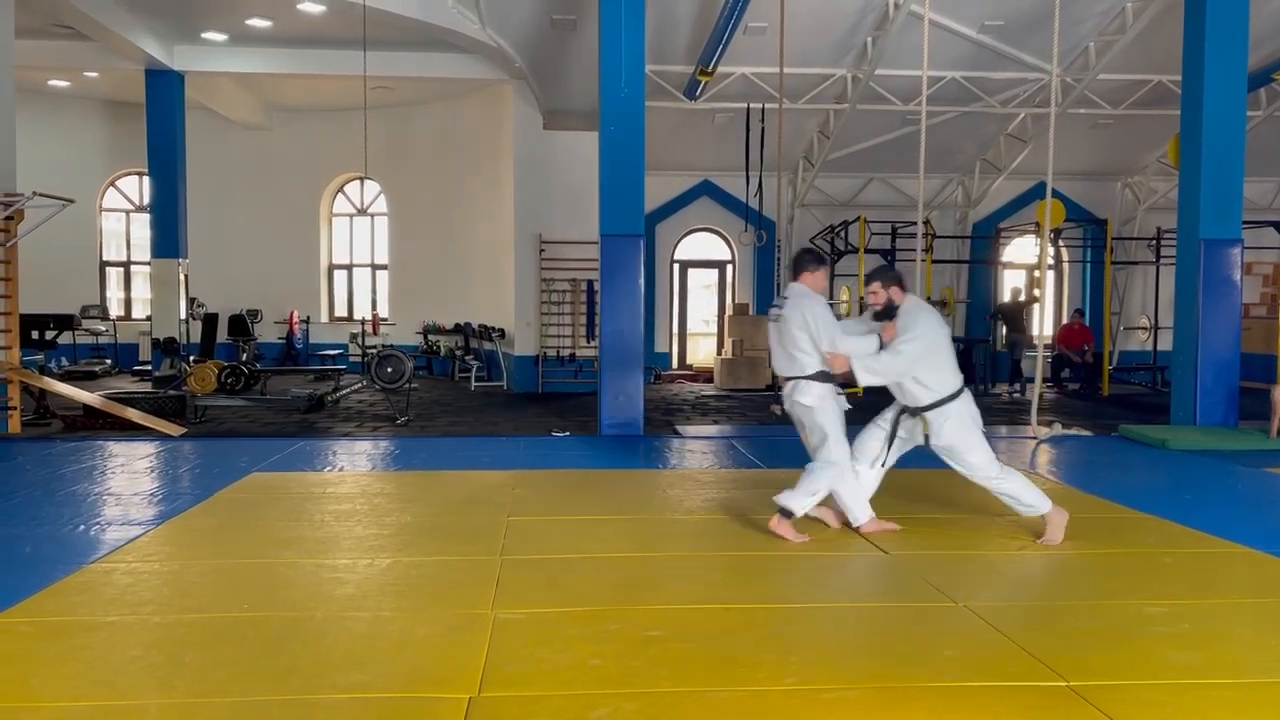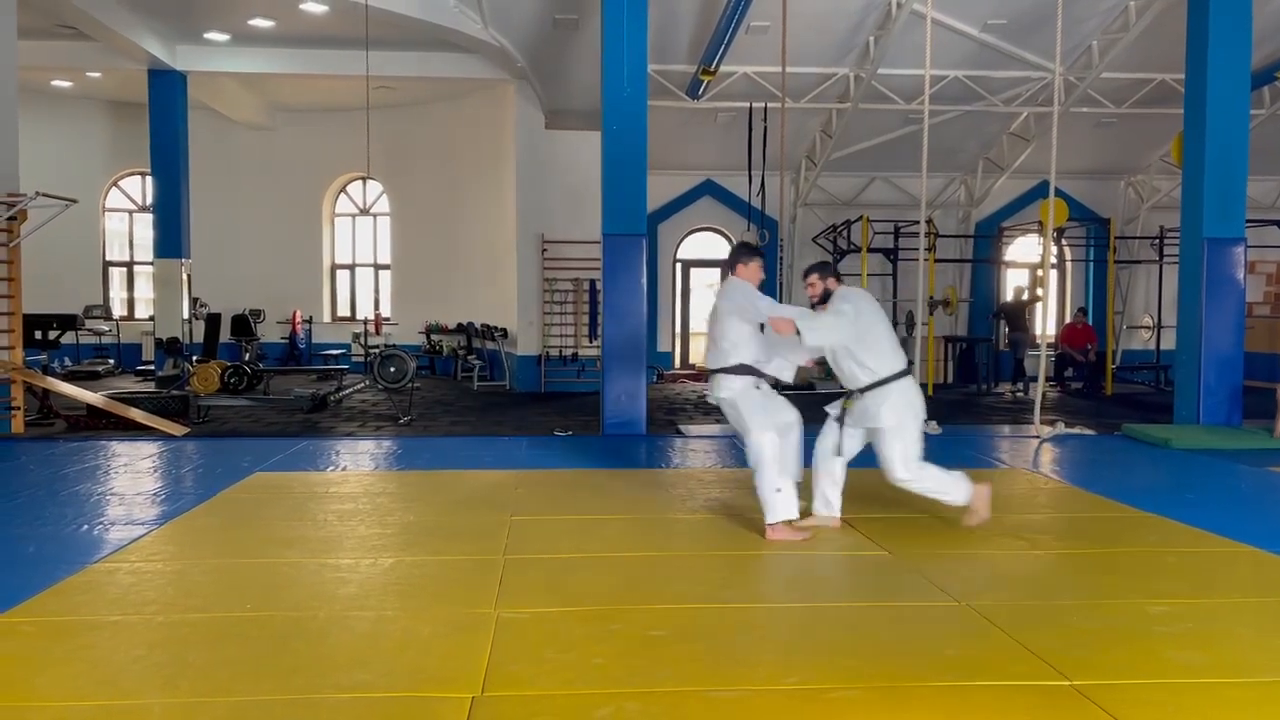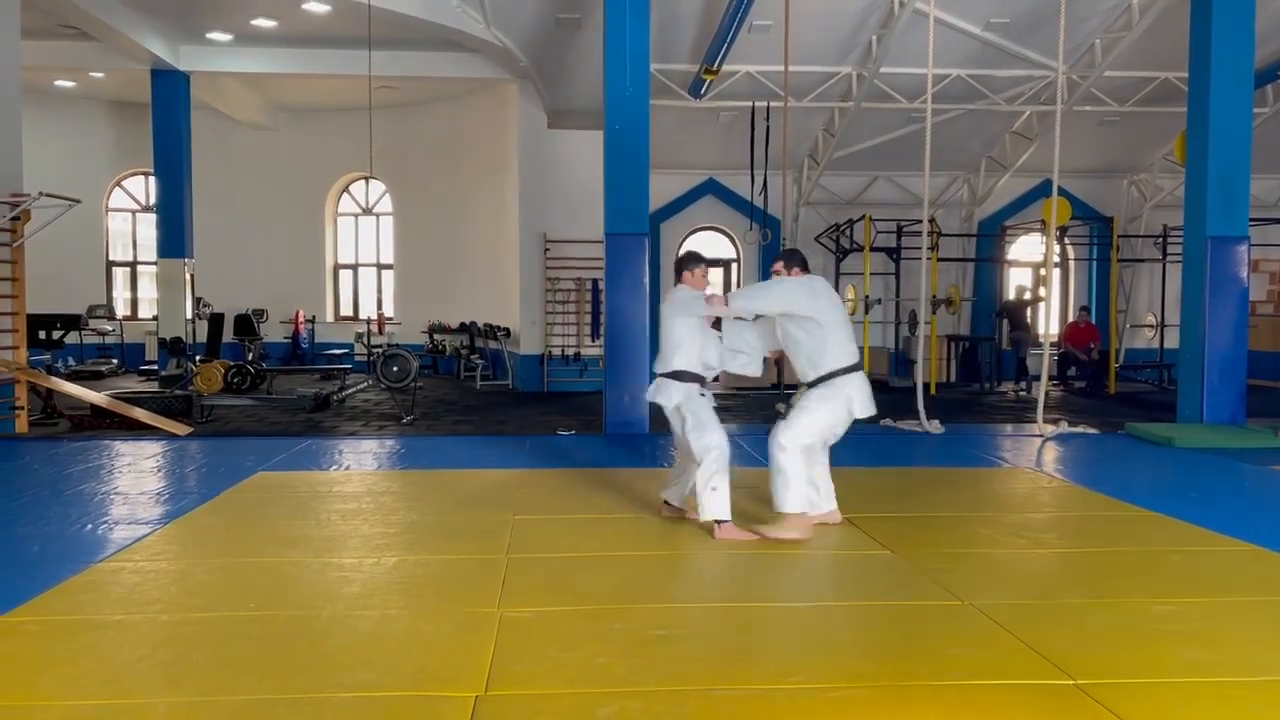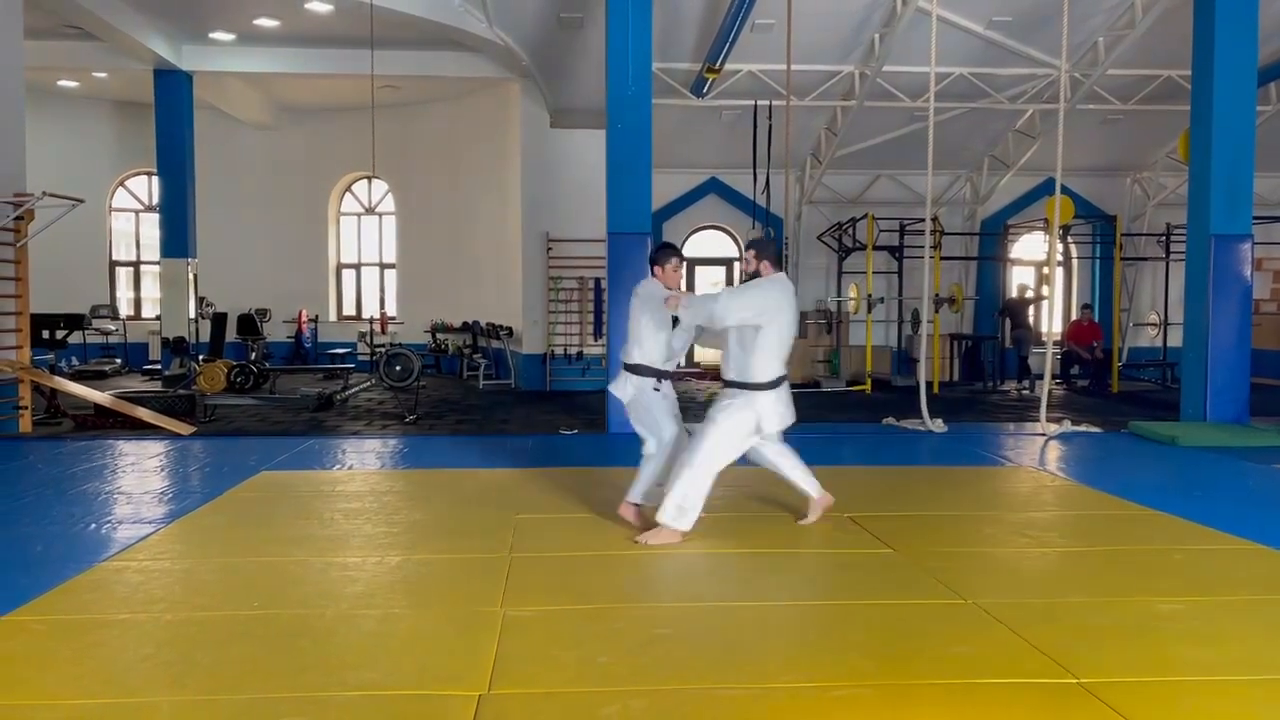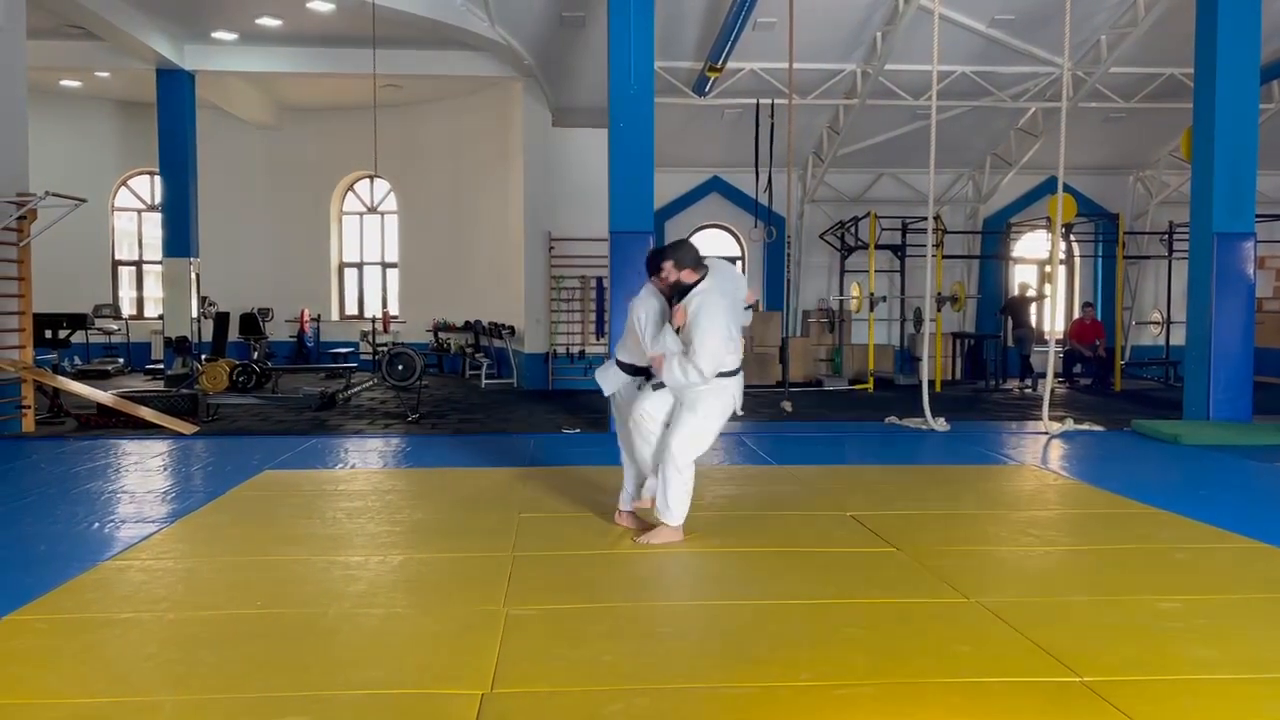
dt=0.2s
person 1, frame 1
left shoulder: (783, 303)
right shoulder: (810, 303)
right elbow: (837, 345)
right wrist: (880, 338)
left hip: (798, 389)
right hip: (814, 391)
left knee: (837, 455)
right knee: (834, 459)
left ankle: (863, 519)
right ankle: (784, 515)
person 1, frame 2
left shoulder: (735, 296)
right shoulder: (738, 292)
left elbow: (762, 344)
right elbow: (783, 315)
left wrist: (800, 354)
left hip: (748, 381)
right hip: (738, 383)
left knee: (789, 419)
right knee: (769, 447)
right ankle: (777, 522)
person 1, frame 3
left shoulder: (696, 310)
right shoulder: (680, 300)
left elbow: (713, 351)
left hip: (690, 389)
right hip: (680, 390)
left knee: (694, 452)
right knee: (714, 447)
left ankle: (672, 501)
right ankle: (722, 523)
person 1, frame 4
left shoulder: (664, 295)
right shoulder: (648, 292)
left hip: (659, 384)
right hip: (642, 384)
left knee: (677, 442)
right knee: (667, 442)
right ankle: (632, 503)
person 1, frame 5
left shoulder: (665, 297)
right shoulder: (649, 305)
right elbow: (657, 350)
left hip: (645, 380)
right hip: (631, 382)
right ankle: (626, 510)
person 2, frame 1
left shoulder: (920, 321)
right shoulder: (887, 316)
left elbow: (896, 362)
right elbow: (855, 329)
left wrist: (851, 364)
left hip: (947, 413)
right hip: (910, 411)
left knee: (989, 471)
right knee: (865, 451)
left ankle: (1052, 514)
right ankle: (855, 515)
person 2, frame 2
left shoulder: (851, 301)
right shoulder: (838, 308)
left elbow: (838, 325)
left wrist: (796, 328)
left hip: (893, 397)
right hip: (865, 398)
left knee: (903, 472)
right knee: (828, 448)
left ankle: (971, 493)
right ankle: (826, 513)
person 2, frame 3
left shoulder: (810, 288)
right shoulder: (805, 295)
left elbow: (771, 297)
right elbow: (768, 334)
left wrist: (729, 302)
left hip: (840, 389)
right hip: (830, 387)
left knee: (784, 441)
right knee: (809, 447)
left ankle: (796, 518)
right ankle: (826, 510)
person 2, frame 4
left shoulder: (770, 294)
right shoulder: (771, 289)
left elbow: (719, 311)
right elbow: (731, 310)
left wrist: (684, 305)
left hip: (753, 399)
right hip: (755, 394)
left knee: (699, 455)
right knee: (766, 448)
left ankle: (672, 526)
right ankle: (817, 495)
person 2, frame 5
left shoulder: (710, 310)
right shoulder: (717, 272)
left elbow: (700, 370)
left wrist: (665, 369)
left hip: (718, 384)
right hip: (693, 376)
left knee: (677, 451)
right knee: (645, 413)
left ankle: (671, 525)
right ankle: (660, 485)
